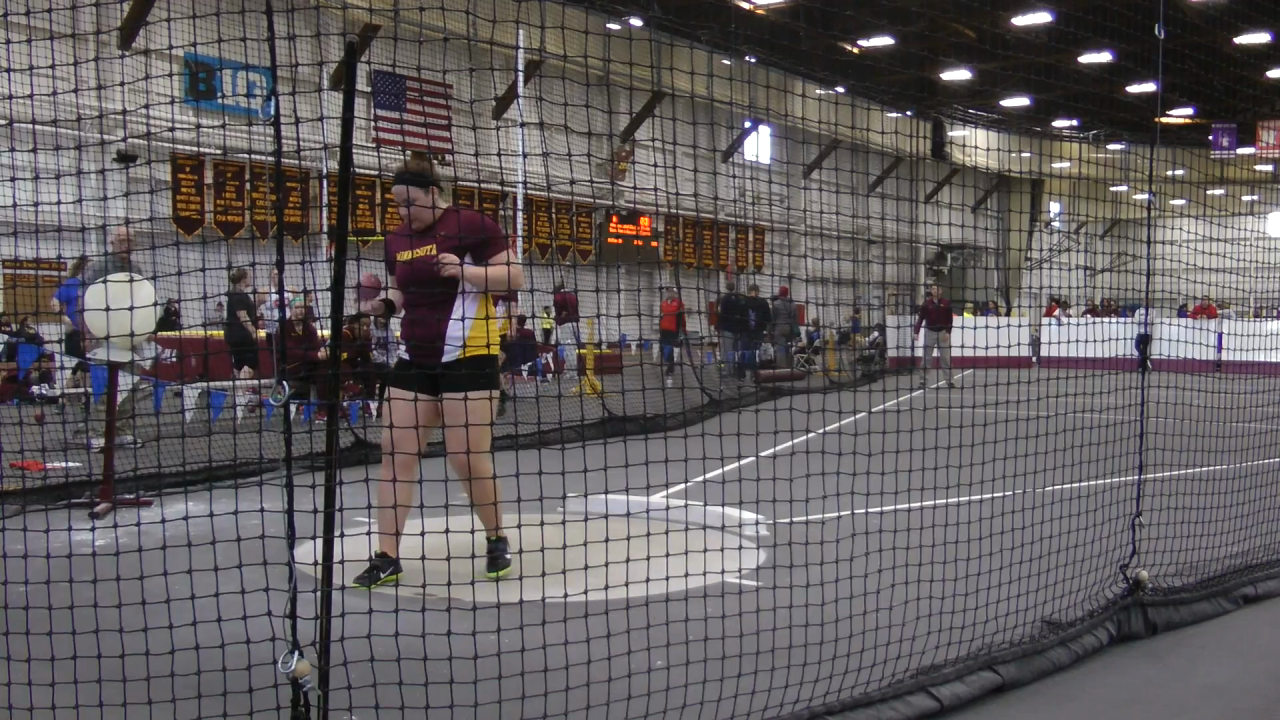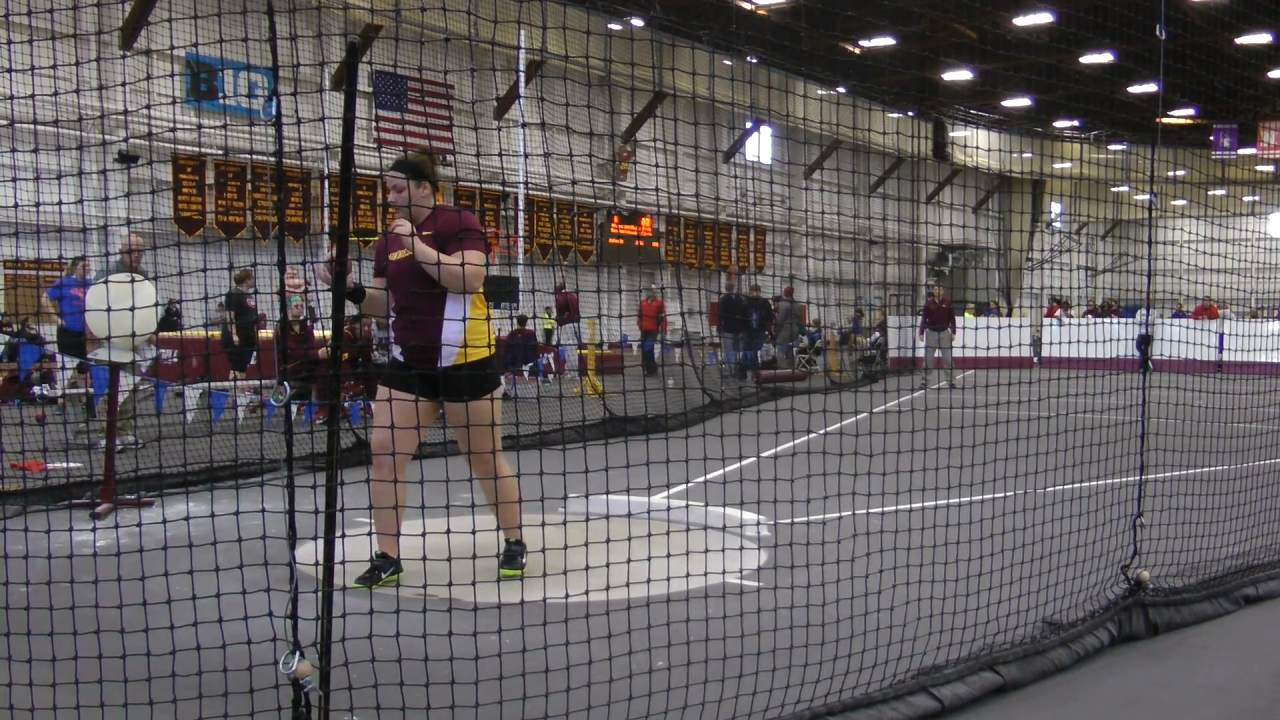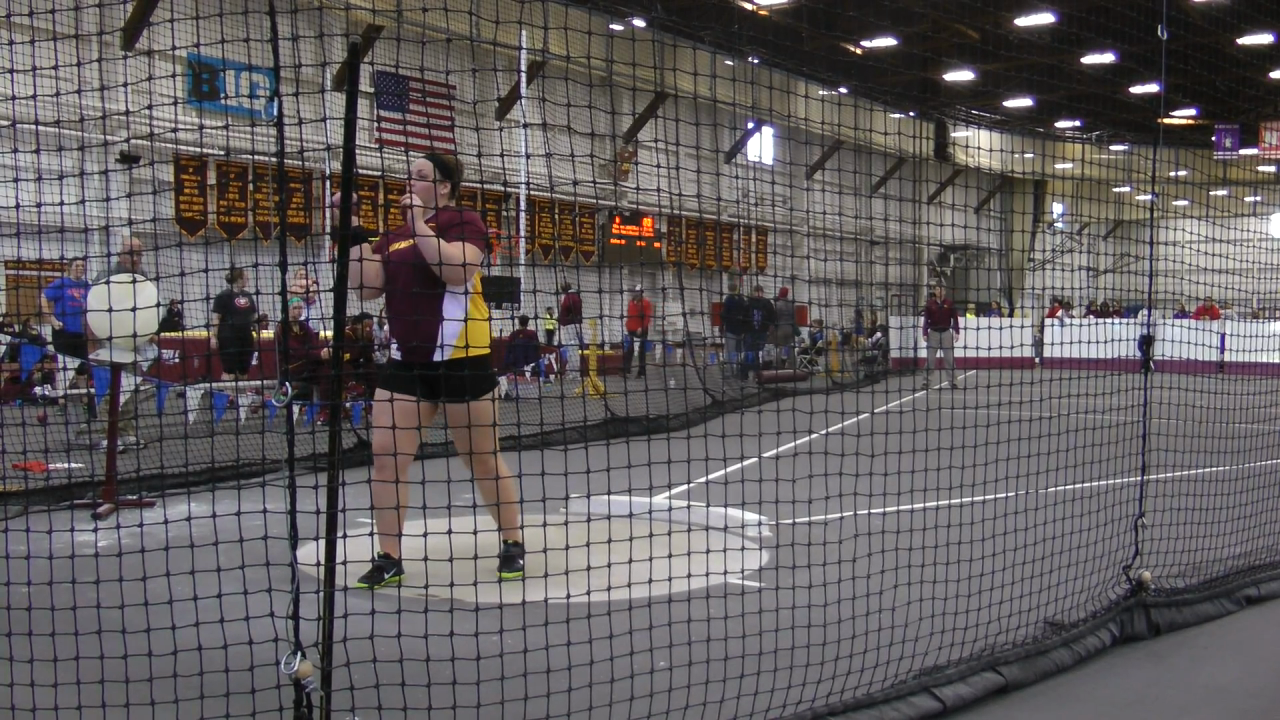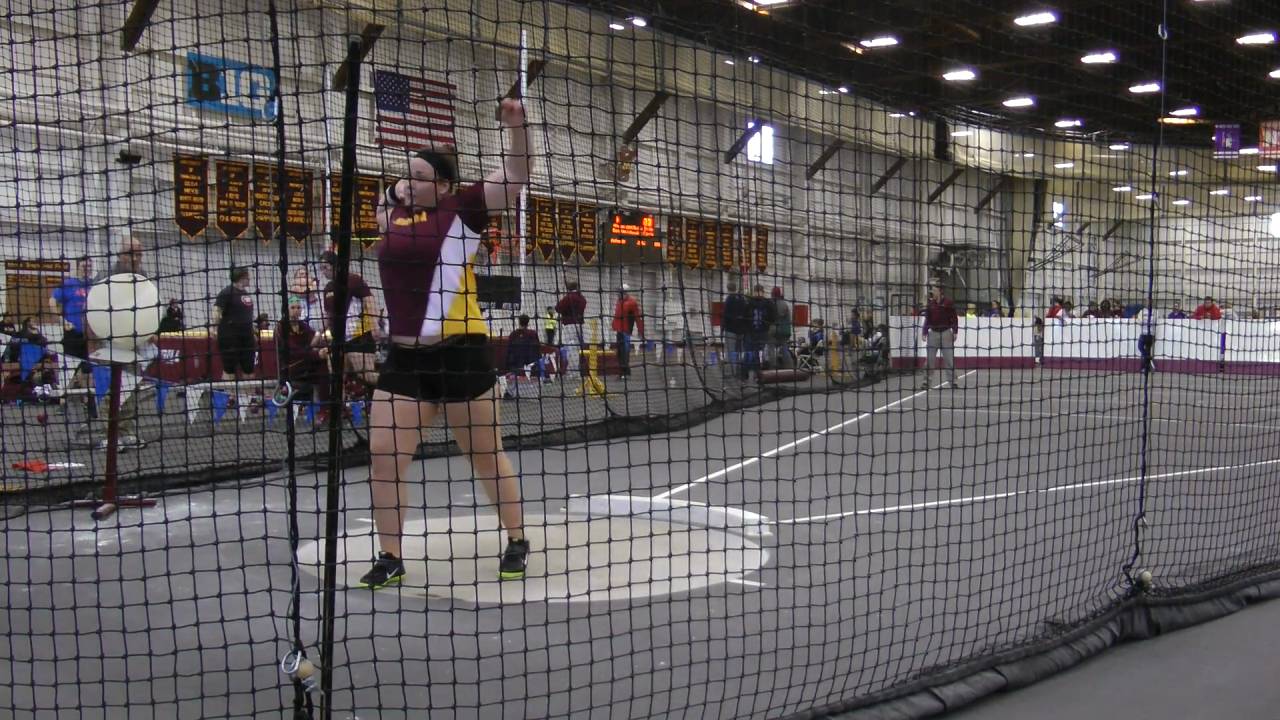
dt=0.7s
person 1, frame 1
left shoulder: (472, 225)
right shoulder: (397, 238)
left elbow: (513, 278)
left wrist: (465, 272)
right wrist: (383, 305)
left hip: (467, 358)
right hip: (415, 360)
left knee: (467, 457)
right knee: (396, 453)
left ankle: (496, 538)
right ankle: (387, 556)
person 1, frame 2
left shoulder: (458, 222)
right shoulder: (389, 241)
left elbow: (470, 279)
right elbow: (386, 304)
left wrist: (417, 245)
right wrist: (352, 289)
left hip: (465, 362)
right hip: (409, 363)
left knee: (486, 458)
right knee: (384, 452)
left ankle: (514, 542)
right ankle: (387, 557)
person 1, frame 3
left shoulder: (462, 220)
right shoulder: (394, 237)
left elbow: (457, 271)
right elbow: (366, 287)
left wrist: (419, 225)
left hip: (462, 359)
right hip: (405, 362)
left knee: (483, 460)
right knee: (385, 455)
left ankle: (512, 545)
right ankle: (389, 558)
person 1, frame 4
left shoulder: (464, 211)
right shoulder: (398, 215)
left elbow: (517, 175)
right elbow: (381, 207)
left wrist: (517, 125)
right wrist: (395, 194)
left hip: (458, 354)
right hip: (403, 359)
left knee: (486, 456)
right knee: (384, 456)
left ankle: (516, 542)
right ankle: (390, 559)
